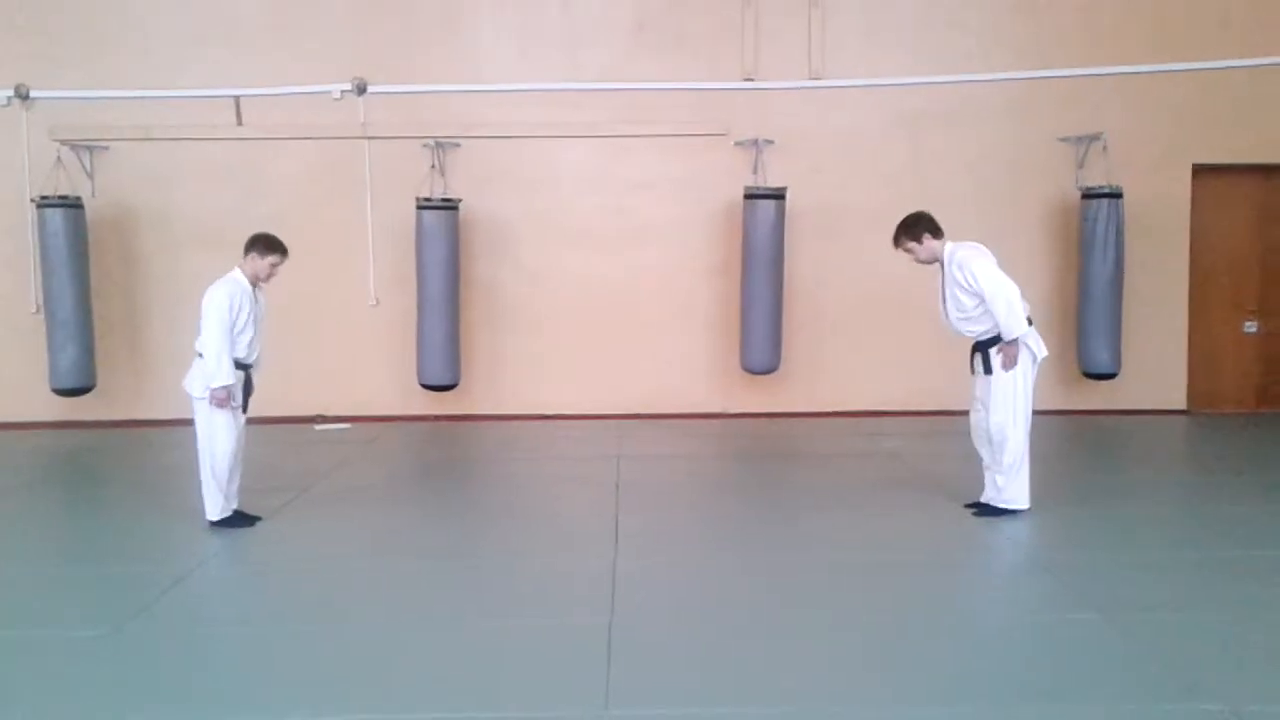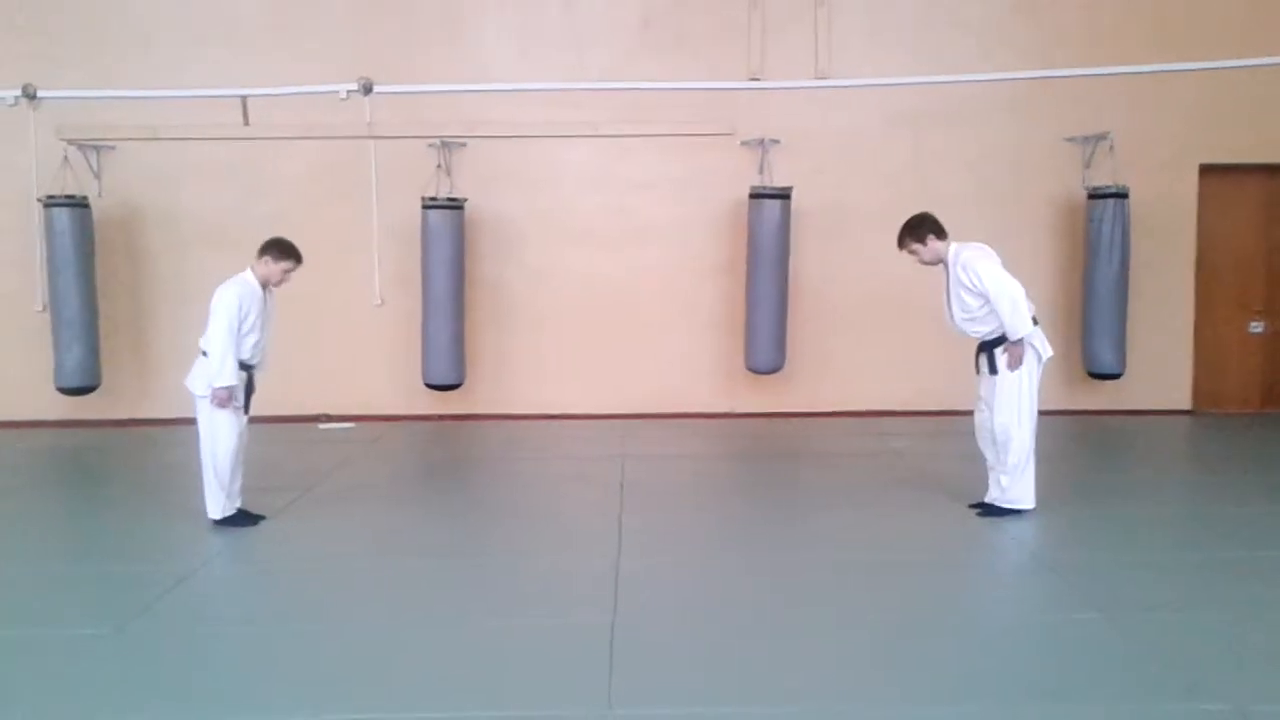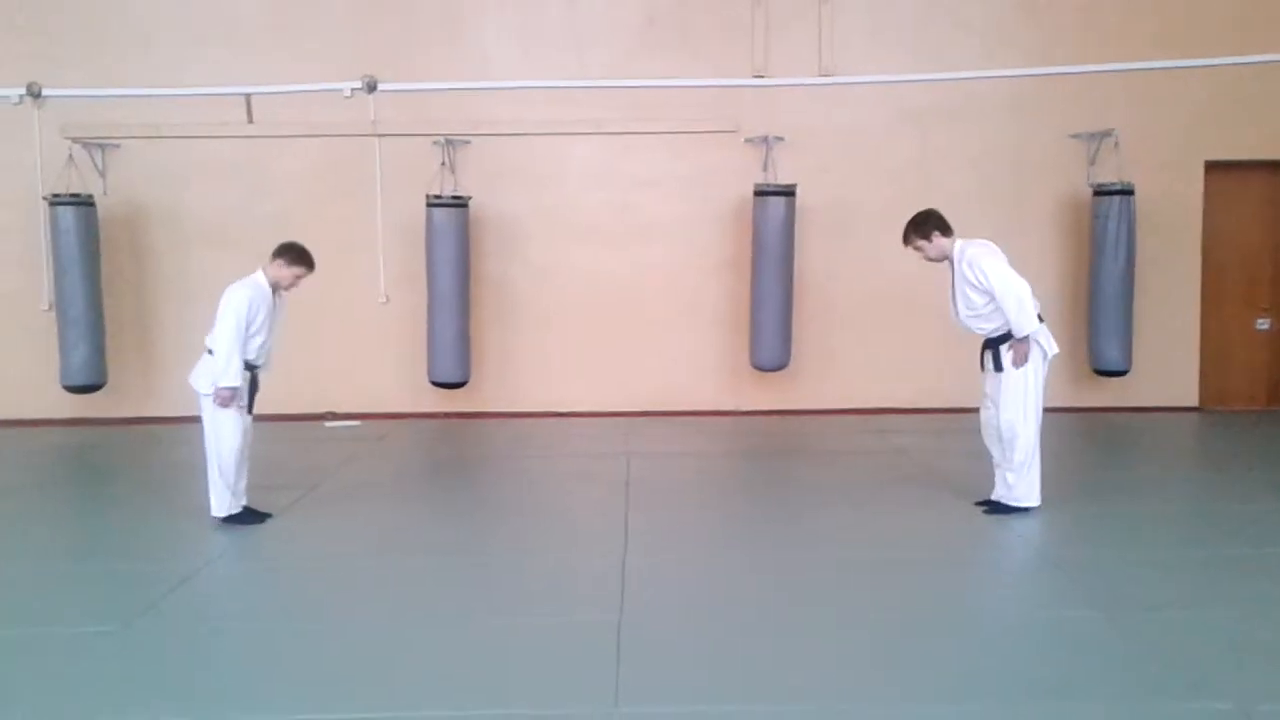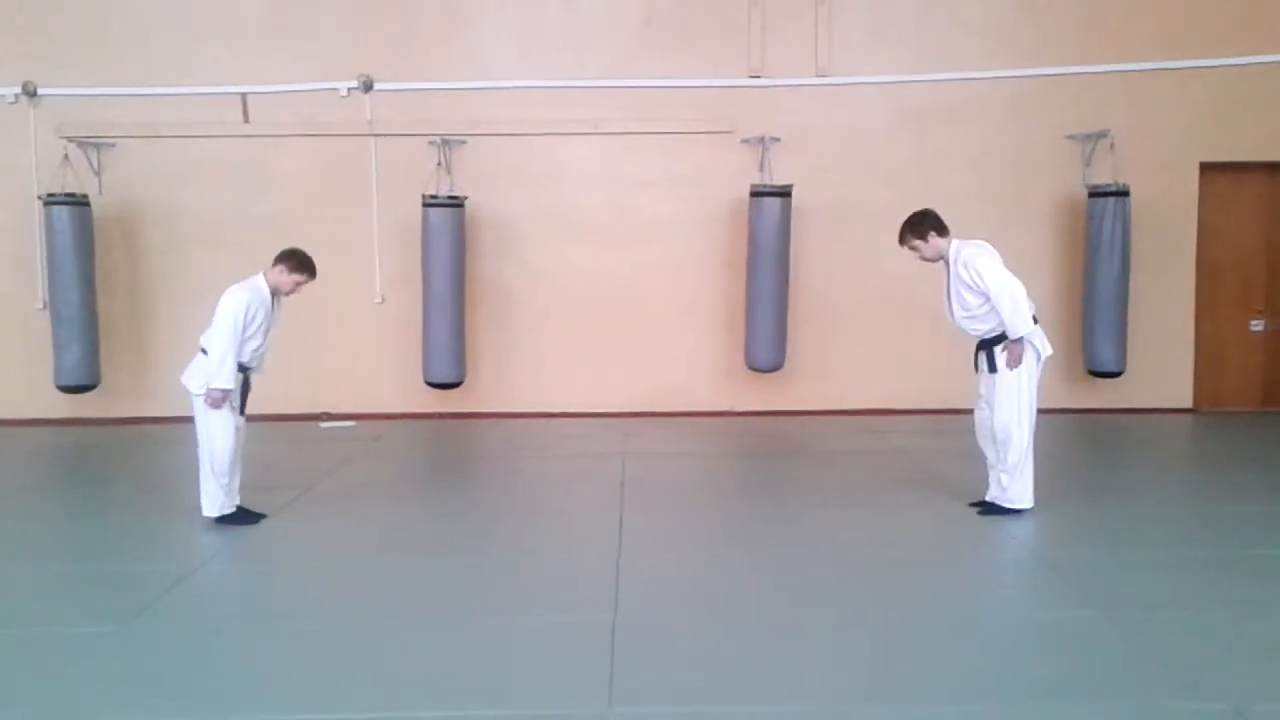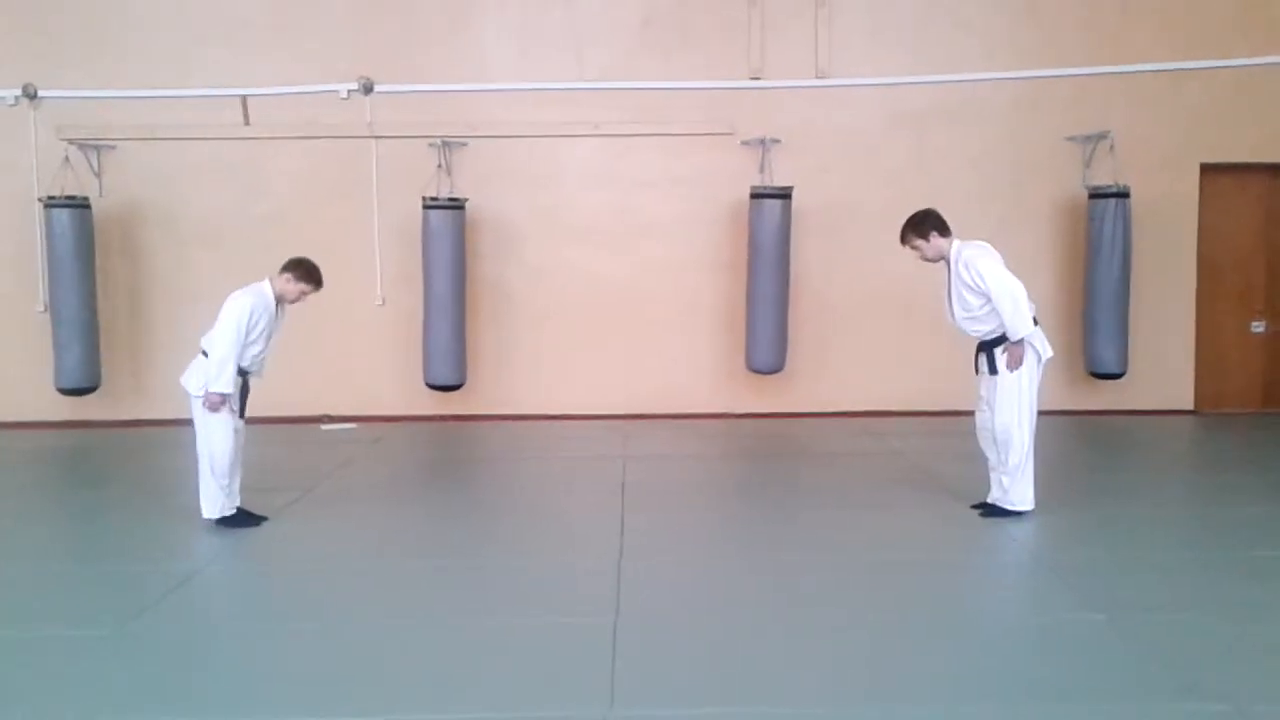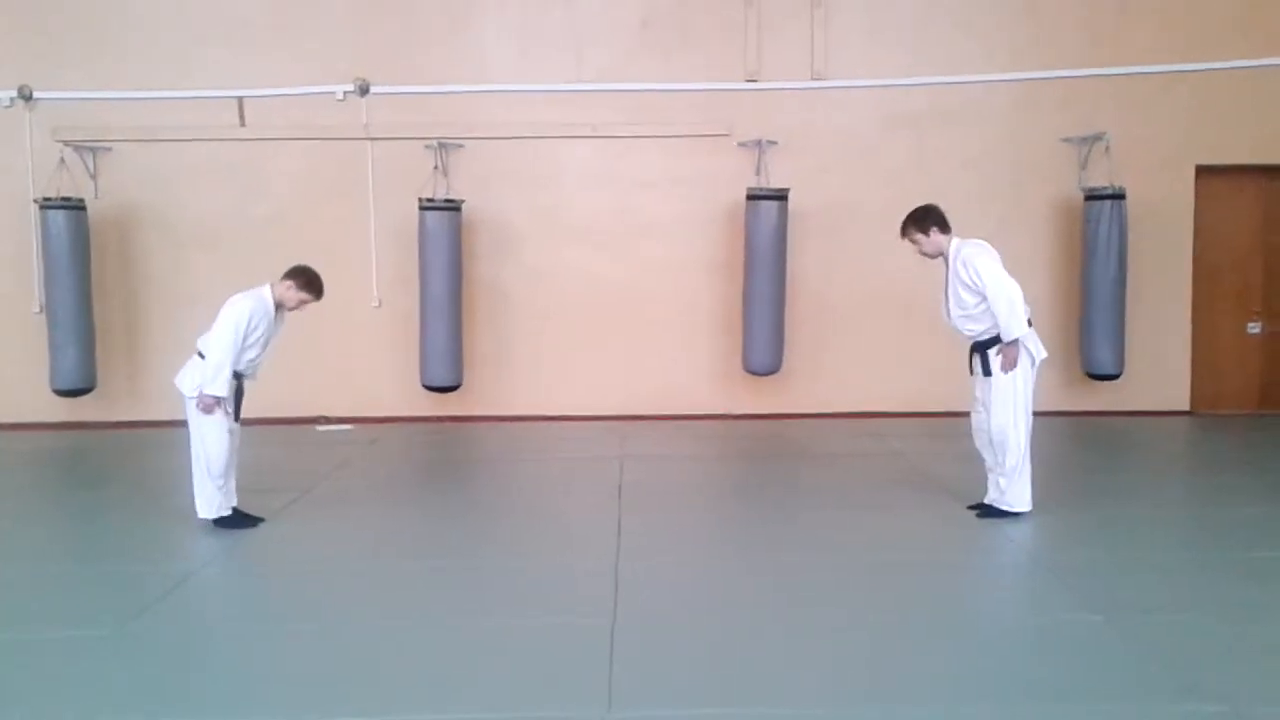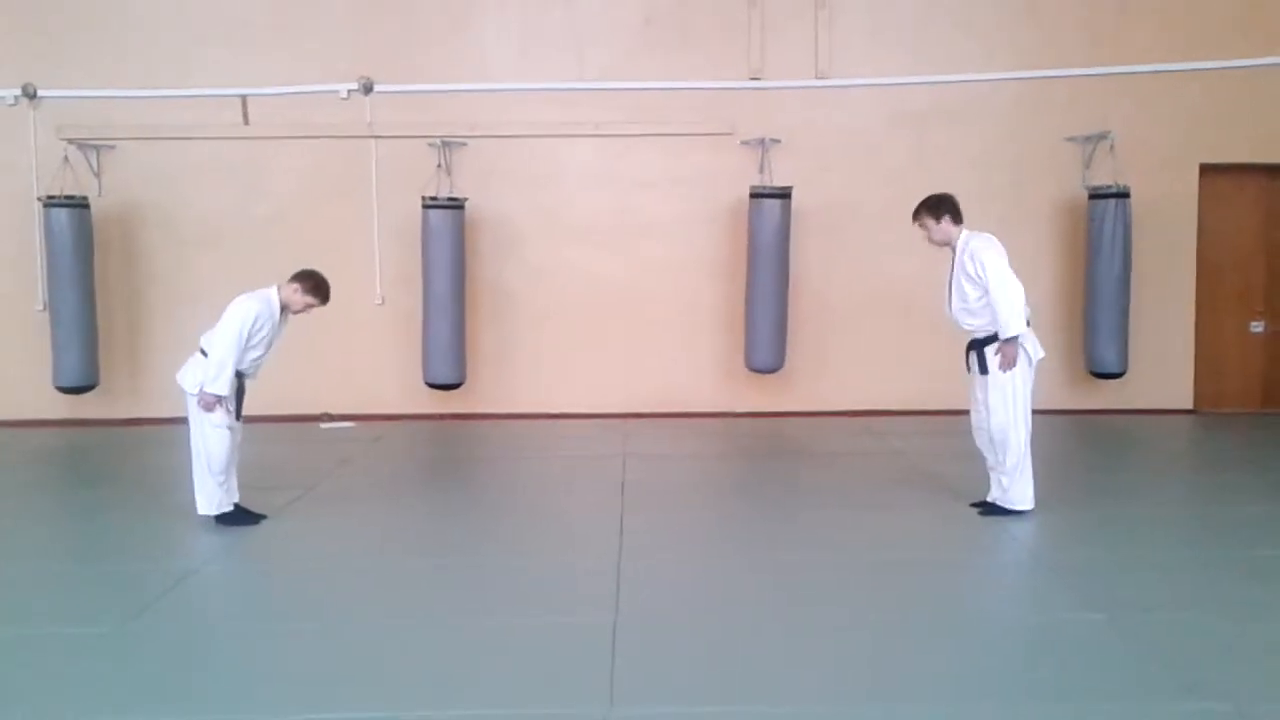
dt=0.1s
person 1, frame 1
left shoulder: (966, 257)
right shoulder: (950, 264)
left elbow: (1005, 295)
left wrist: (1011, 342)
right wrist: (990, 347)
left hip: (1010, 347)
right hip: (989, 349)
left knee: (1005, 424)
right knee: (983, 423)
left ankle: (1010, 498)
right ankle: (994, 493)
person 1, frame 2
left shoulder: (970, 258)
right shoulder: (955, 265)
left elbow: (1010, 294)
left wrist: (1016, 342)
right wrist: (1003, 345)
left hip: (1015, 348)
right hip: (996, 350)
left knee: (1010, 424)
right knee: (988, 423)
left ankle: (1015, 498)
right ankle: (1000, 493)
person 1, frame 3
left shoulder: (976, 255)
right shoulder: (960, 262)
left elbow: (1016, 292)
left wrist: (1022, 339)
right wrist: (1009, 343)
left hip: (1020, 345)
right hip: (1001, 347)
left knee: (1015, 422)
right knee: (994, 421)
left ankle: (1020, 496)
right ankle: (1006, 491)
person 1, frame 4
left shoulder: (971, 255)
right shoulder: (955, 261)
left elbow: (1011, 293)
left wrist: (1016, 340)
right wrist: (1003, 344)
left hip: (1015, 346)
right hip: (994, 348)
left knee: (1009, 423)
right knee: (988, 422)
left ankle: (1014, 498)
right ankle: (1000, 492)
person 1, frame 5
left shoulder: (973, 257)
right shoulder: (956, 263)
left elbow: (1012, 294)
left wrist: (1017, 342)
right wrist: (999, 347)
left hip: (1015, 348)
right hip: (994, 350)
left knee: (1010, 425)
right knee: (989, 424)
left ankle: (1015, 500)
right ankle: (1001, 494)
person 1, frame 6
left shoulder: (972, 254)
right shoulder: (955, 260)
left elbow: (1007, 295)
left wrist: (1011, 343)
right wrist: (996, 347)
left hip: (1008, 349)
right hip: (988, 351)
left knee: (1006, 426)
right knee: (985, 425)
left ankle: (1013, 501)
right ankle: (998, 495)
person 1, frame 7
left shoulder: (980, 248)
right shoulder: (961, 253)
left elbow: (1008, 291)
left wrist: (1010, 341)
left hip: (1007, 348)
right hip: (986, 349)
left knee: (1006, 425)
right knee: (985, 424)
left ankle: (1015, 499)
right ankle: (1000, 493)
person 2, frame 1
left shoulder: (254, 293)
right shoulder: (224, 292)
right elbow: (215, 342)
left wrist: (246, 378)
right wrist: (220, 385)
left hip: (236, 378)
right hip: (216, 381)
left knee: (233, 446)
right knee: (219, 447)
left ankle: (228, 506)
right ankle: (218, 512)
person 2, frame 2
left shoulder: (264, 295)
right shoulder: (234, 292)
right elbow: (221, 341)
left wrist: (248, 378)
right wrist: (222, 384)
left hip: (237, 378)
right hip: (216, 379)
left knee: (235, 444)
right knee: (221, 446)
left ankle: (231, 505)
right ankle: (221, 511)
person 2, frame 3
left shoulder: (274, 296)
right shoulder: (244, 293)
right elbow: (227, 342)
left wrist: (252, 378)
right wrist: (226, 384)
left hip: (242, 377)
right hip: (220, 378)
left knee: (240, 442)
right knee: (226, 444)
left ankle: (237, 503)
right ankle: (227, 509)
person 2, frame 4
left shoulder: (273, 300)
right shoulder: (243, 296)
right elbow: (223, 343)
left wrist: (244, 379)
right wrist: (218, 386)
left hip: (233, 378)
right hip: (211, 378)
left knee: (232, 442)
right knee: (219, 444)
left ankle: (229, 503)
right ankle: (221, 509)
person 2, frame 5
left shoulder: (276, 307)
right shoulder: (247, 301)
right elbow: (225, 347)
left wrist: (239, 384)
right wrist: (217, 390)
left hip: (233, 380)
right hip: (212, 380)
left knee: (232, 444)
right knee: (219, 446)
left ankle: (230, 505)
right ankle: (220, 511)
person 2, frame 6
left shoulder: (276, 312)
right shoulder: (247, 306)
right elbow: (222, 350)
left wrist: (233, 387)
right wrist: (211, 391)
left hip: (227, 382)
right hip: (205, 381)
left knee: (227, 444)
right knee: (214, 446)
left ankle: (227, 505)
right ankle: (218, 511)
person 2, frame 7
left shoulder: (280, 312)
right shoulder: (253, 306)
right elbow: (225, 349)
left wrist: (232, 386)
right wrist: (213, 390)
left hip: (229, 380)
right hip: (207, 378)
left knee: (229, 441)
right knee: (215, 443)
left ankle: (229, 502)
right ankle: (219, 507)
